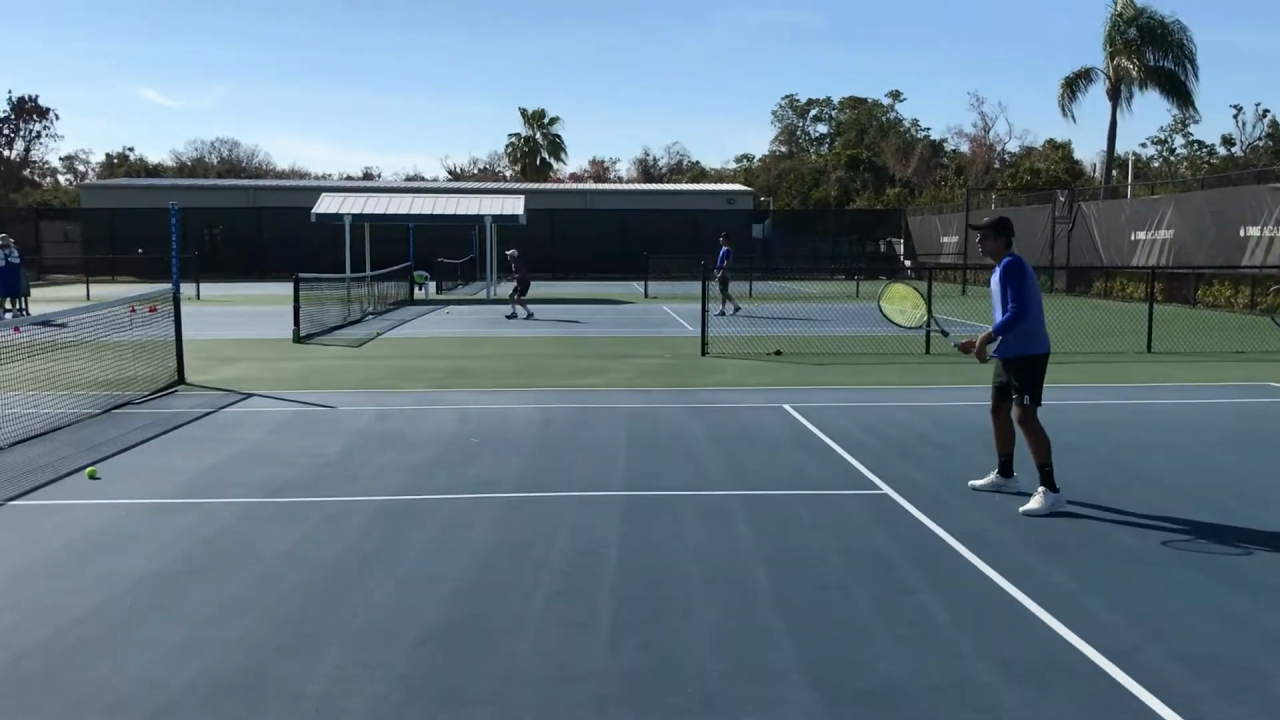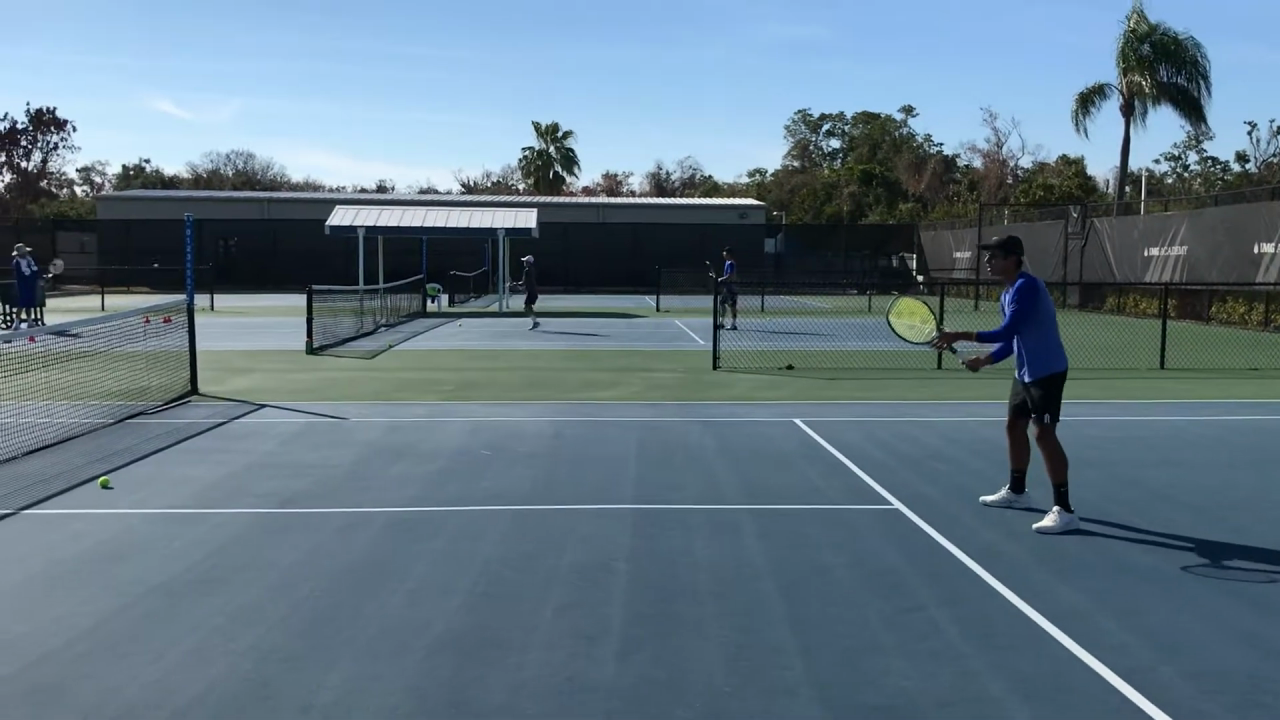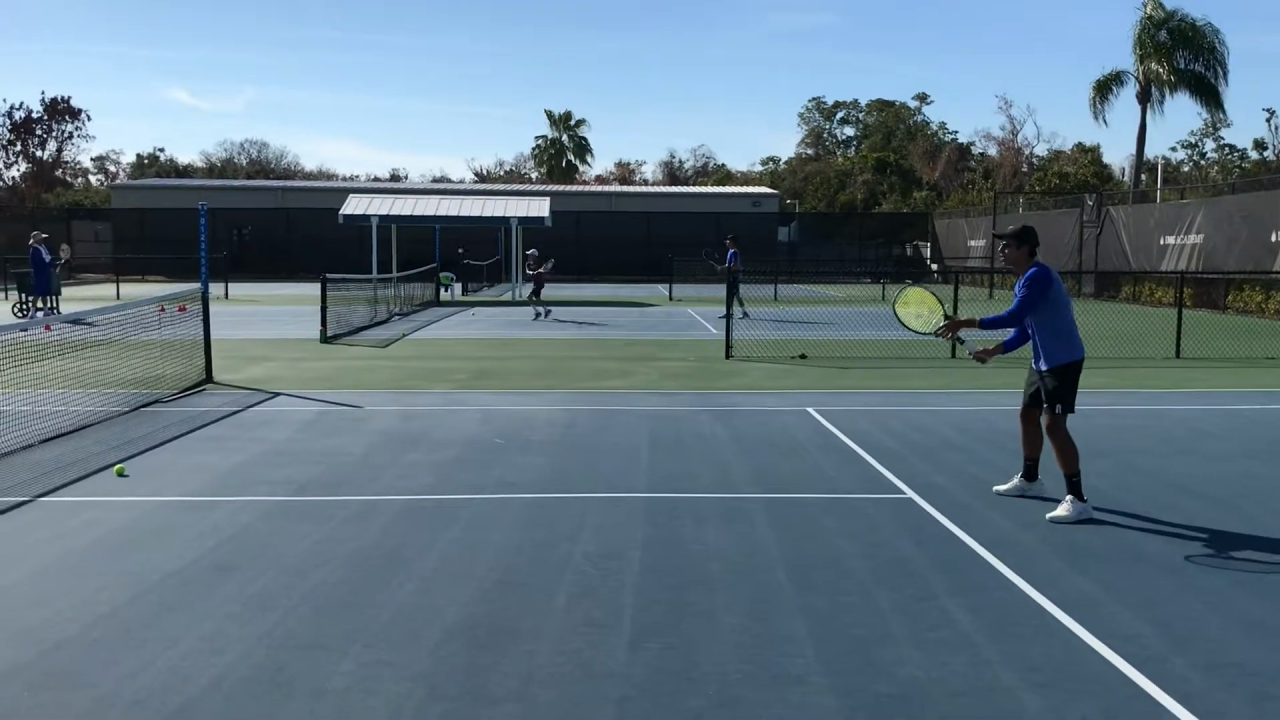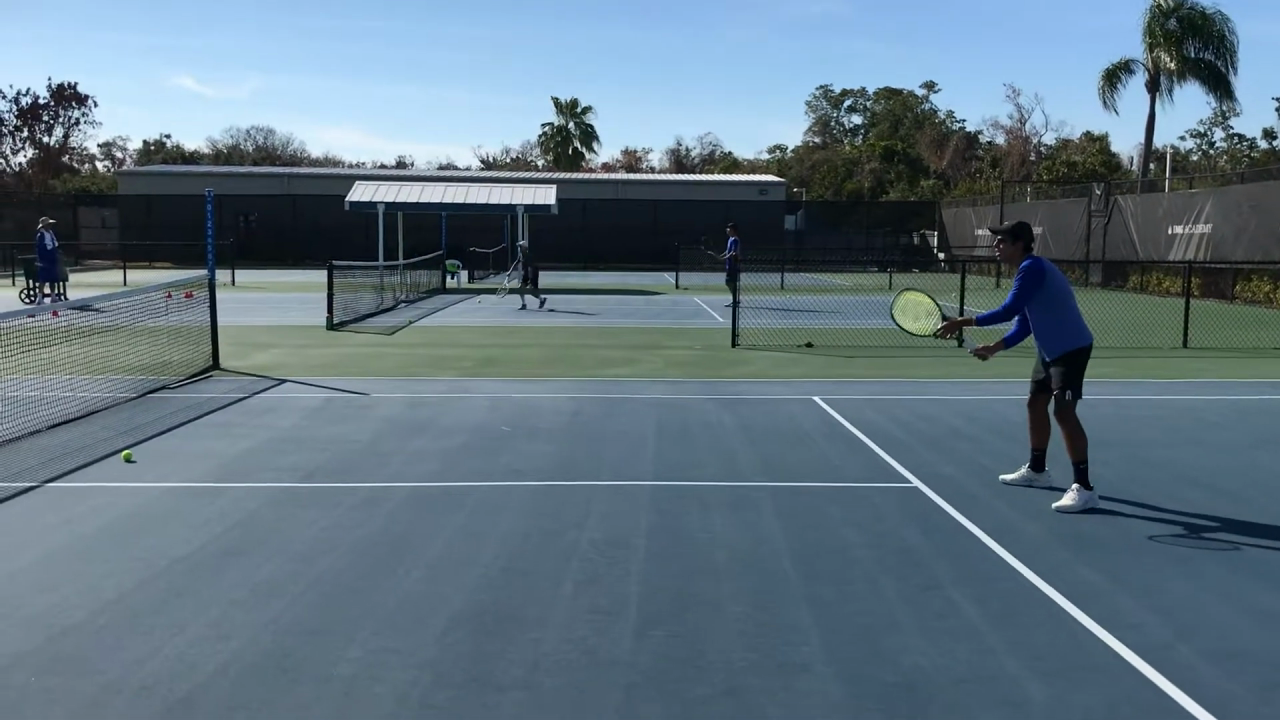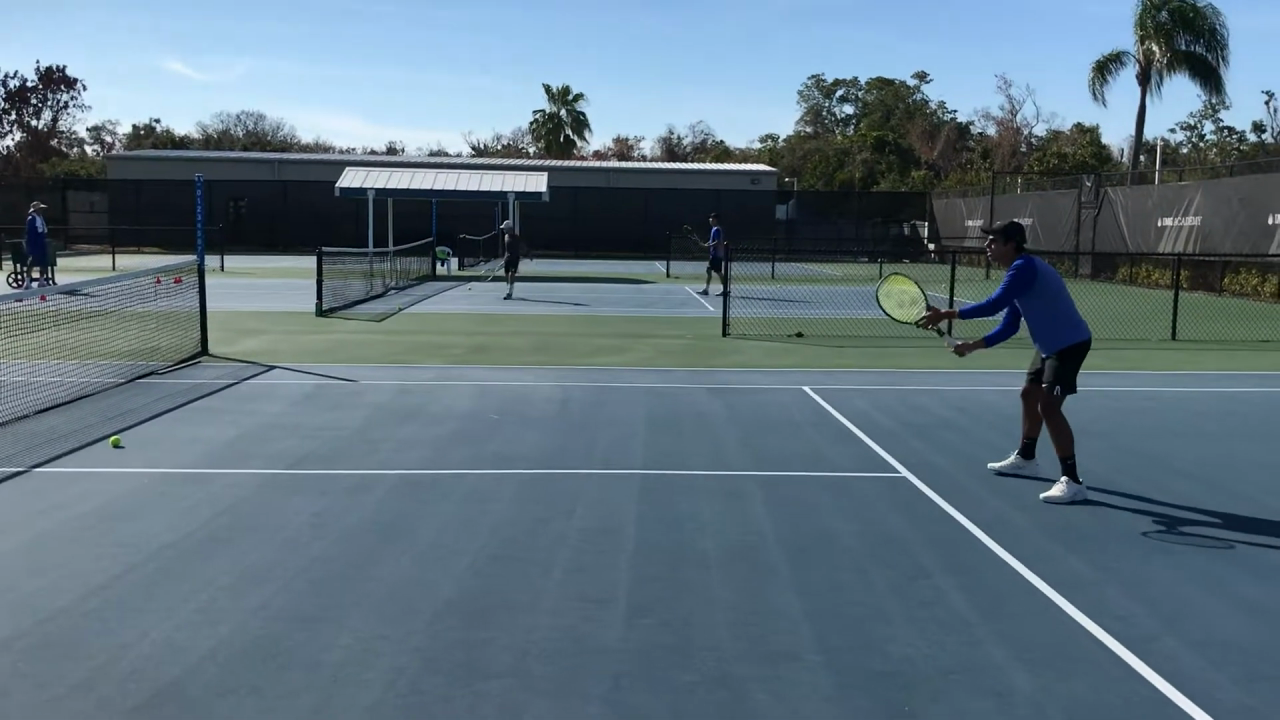
dt=0.4s
person 1, frame 1
left shoulder: (1011, 266)
right shoulder: (1000, 271)
left elbow: (1018, 312)
left wrist: (987, 336)
right wrist: (981, 340)
left hip: (1028, 354)
right hip: (1008, 354)
left knee: (1024, 416)
right knee: (999, 409)
left ankle: (1050, 490)
right ankle: (1005, 475)
person 1, frame 2
left shoulder: (1027, 286)
right shoulder: (1007, 294)
left elbow: (1008, 331)
left wrist: (962, 336)
right wrist: (985, 360)
left hip: (1047, 372)
right hip: (1025, 372)
left knee: (1044, 434)
right knee: (1014, 427)
left ankle: (1064, 510)
right ankle: (1016, 491)
person 1, frame 3
left shoulder: (1039, 276)
right shoulder: (1025, 280)
left elbow: (1012, 318)
right elbow: (1022, 331)
left wrist: (966, 323)
right wrist: (993, 351)
left hip: (1064, 361)
right hip: (1042, 361)
left knee: (1054, 424)
right knee: (1028, 415)
left ankle: (1077, 499)
right ankle: (1029, 479)
person 1, frame 4
left shoulder: (1032, 267)
right shoulder: (1026, 271)
left elbow: (1007, 312)
right elbow: (1023, 325)
left wrist: (963, 323)
right wrist: (994, 347)
left hip: (1071, 348)
right hip: (1051, 350)
left knee: (1064, 412)
right knee: (1035, 404)
left ankle: (1084, 488)
right ankle: (1036, 469)
person 1, frame 5
left shoulder: (1025, 267)
right shoulder: (1019, 271)
left elbow: (993, 305)
right elbow: (1009, 326)
left wrist: (947, 315)
right wrist: (974, 345)
left hip: (1069, 344)
right hip: (1050, 345)
left knee: (1049, 407)
right knee: (1030, 394)
left ankle: (1072, 481)
right ankle: (1025, 457)
